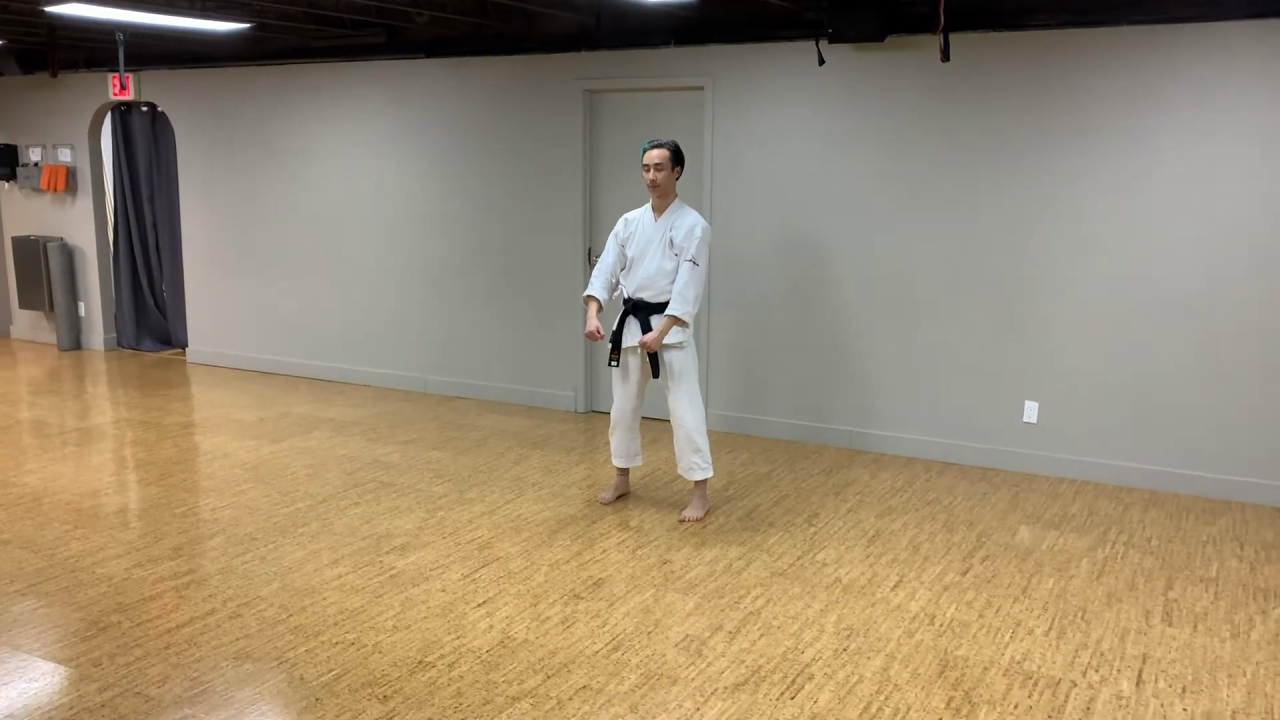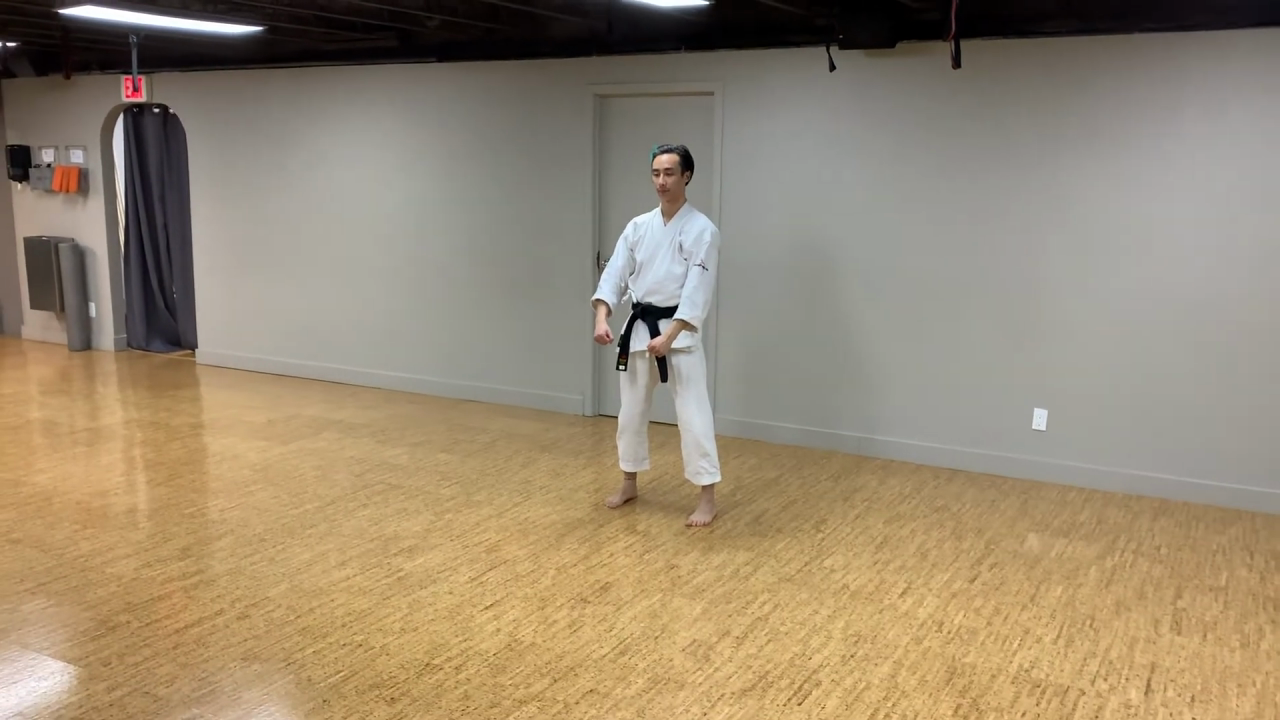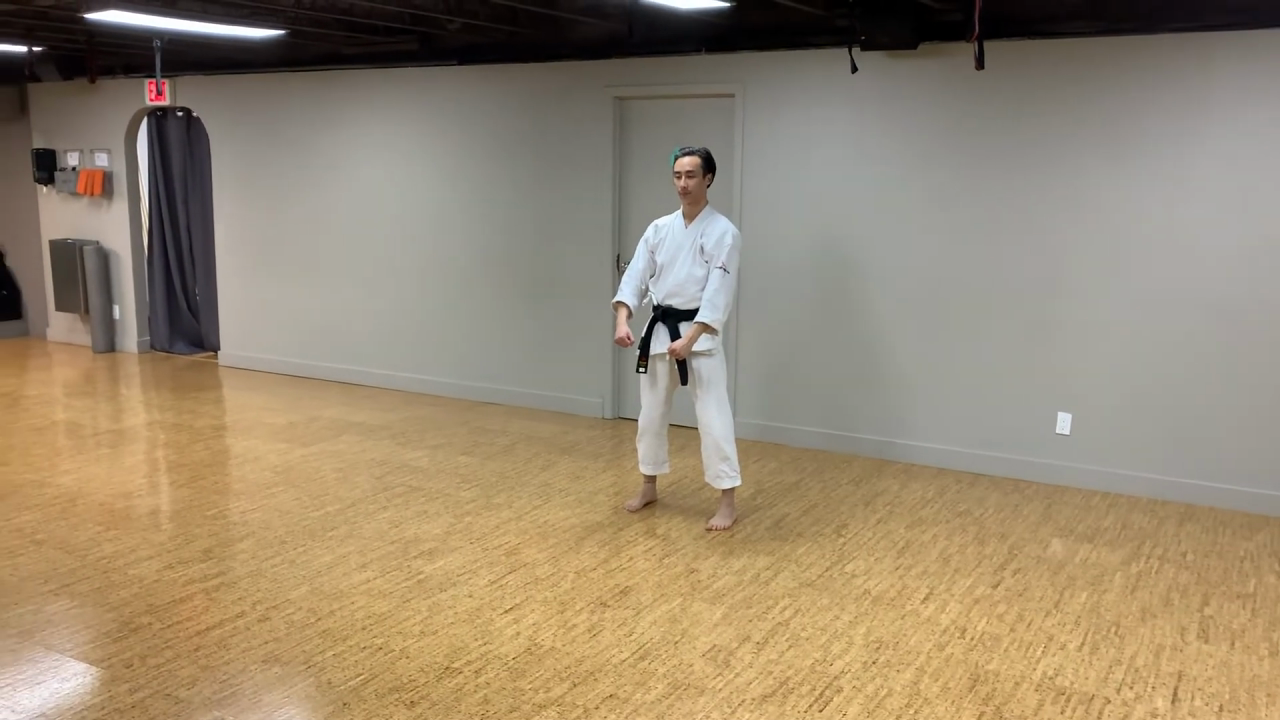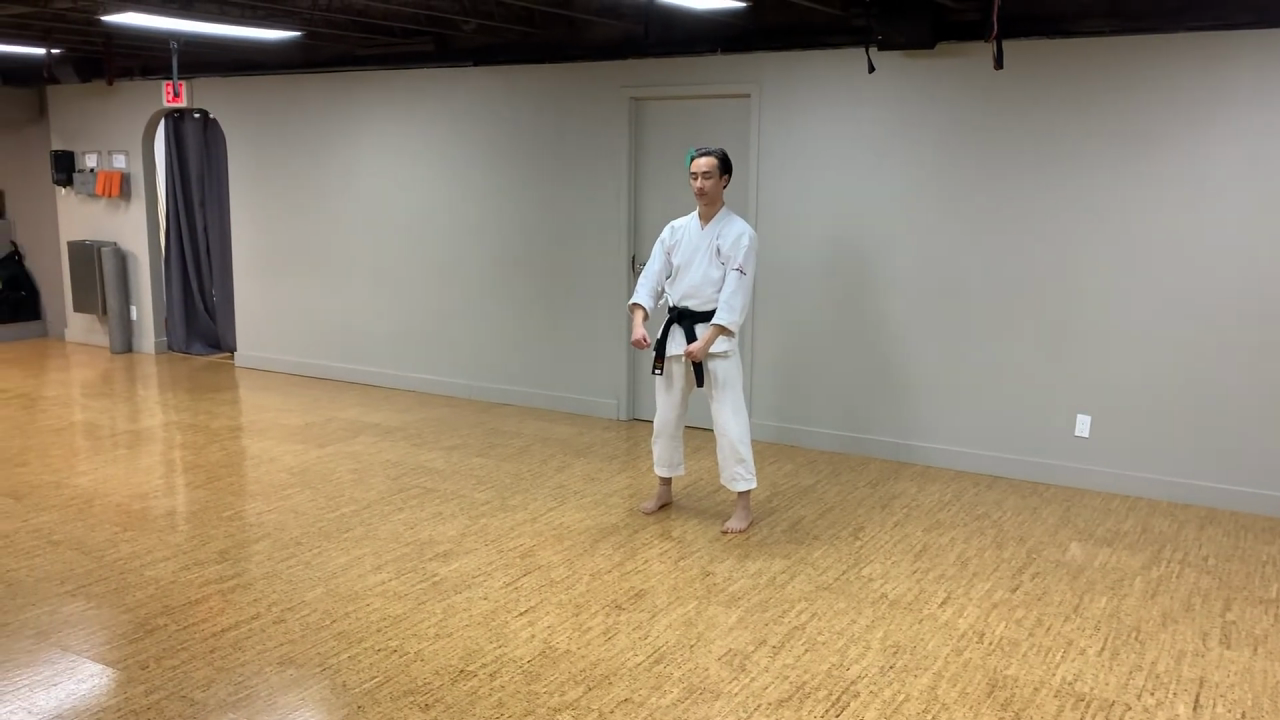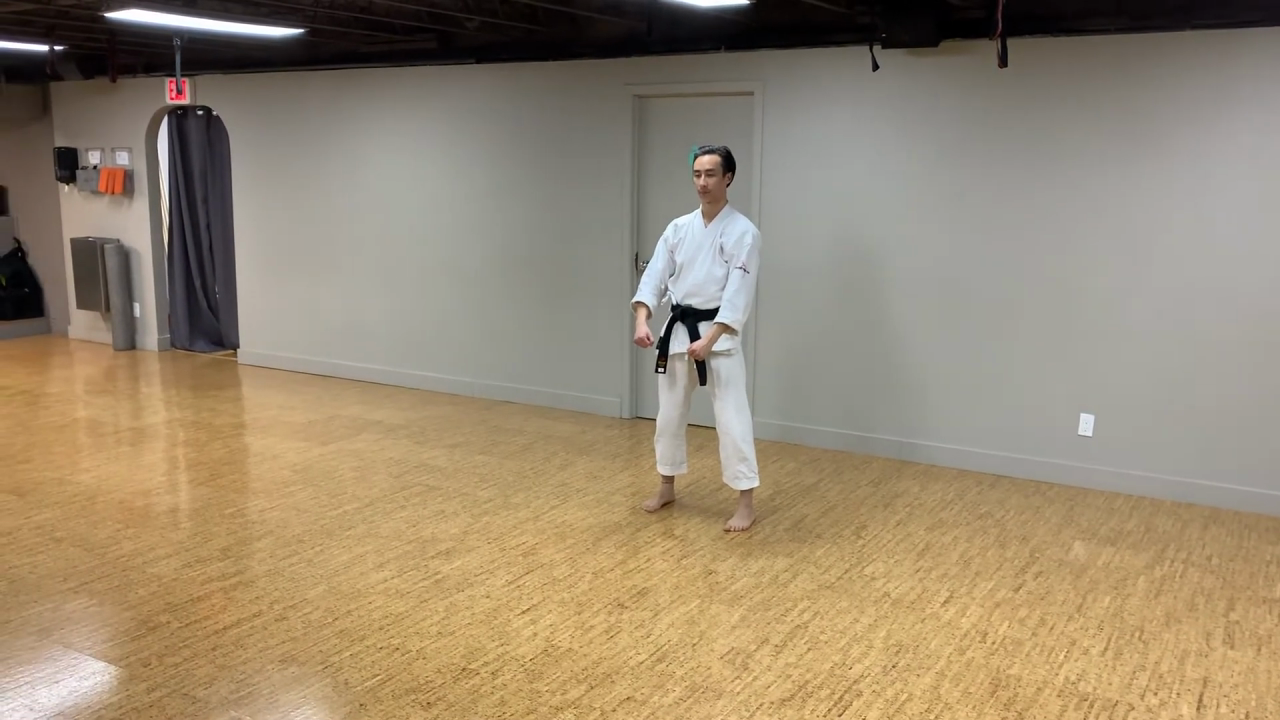
dt=0.5s
person 1, frame 1
left shoulder: (692, 225)
right shoulder: (629, 222)
left elbow: (689, 287)
right elbow: (606, 271)
left wrist: (660, 332)
right wrist: (592, 315)
left hip: (670, 326)
right hip: (629, 323)
left knee: (685, 409)
right knee: (624, 405)
left ankle: (700, 492)
right ankle: (622, 479)
person 1, frame 2
left shoulder: (702, 230)
right shoulder: (638, 226)
left elbow: (698, 291)
right elbow: (615, 275)
left wrist: (669, 337)
right wrist: (602, 319)
left hip: (680, 331)
right hip: (637, 327)
left knee: (693, 414)
right knee: (631, 409)
left ankle: (708, 497)
right ankle: (629, 484)
person 1, frame 3
left shoulder: (723, 232)
right shoulder: (659, 228)
left elbow: (718, 294)
right elbow: (635, 277)
left wrist: (689, 339)
right wrist: (622, 321)
left hip: (699, 333)
right hip: (658, 330)
left knee: (713, 417)
right knee: (651, 412)
left ankle: (727, 501)
right ankle: (649, 487)
person 1, frame 4
left shoulder: (739, 233)
right shoulder: (675, 230)
left elbow: (735, 296)
right elbow: (651, 279)
left wrist: (706, 341)
right wrist: (638, 323)
left hip: (716, 335)
right hip: (673, 332)
left knee: (729, 419)
right knee: (666, 415)
left ankle: (743, 504)
right ankle: (664, 489)
person 1, frame 5
left shoulder: (743, 231)
right shoulder: (678, 227)
left elbow: (738, 294)
right elbow: (655, 277)
left wrist: (709, 340)
right wrist: (642, 321)
left hip: (719, 333)
right hip: (677, 330)
left knee: (732, 418)
right knee: (669, 413)
left ankle: (746, 502)
right ankle: (666, 487)
